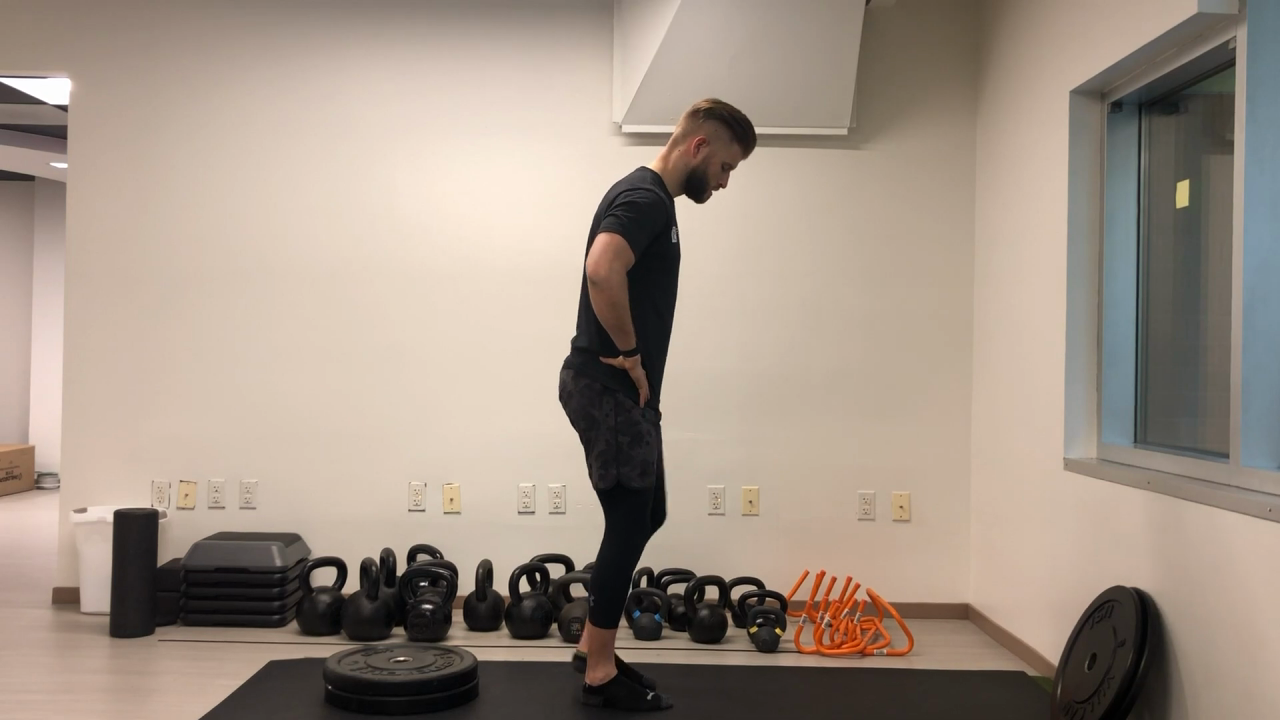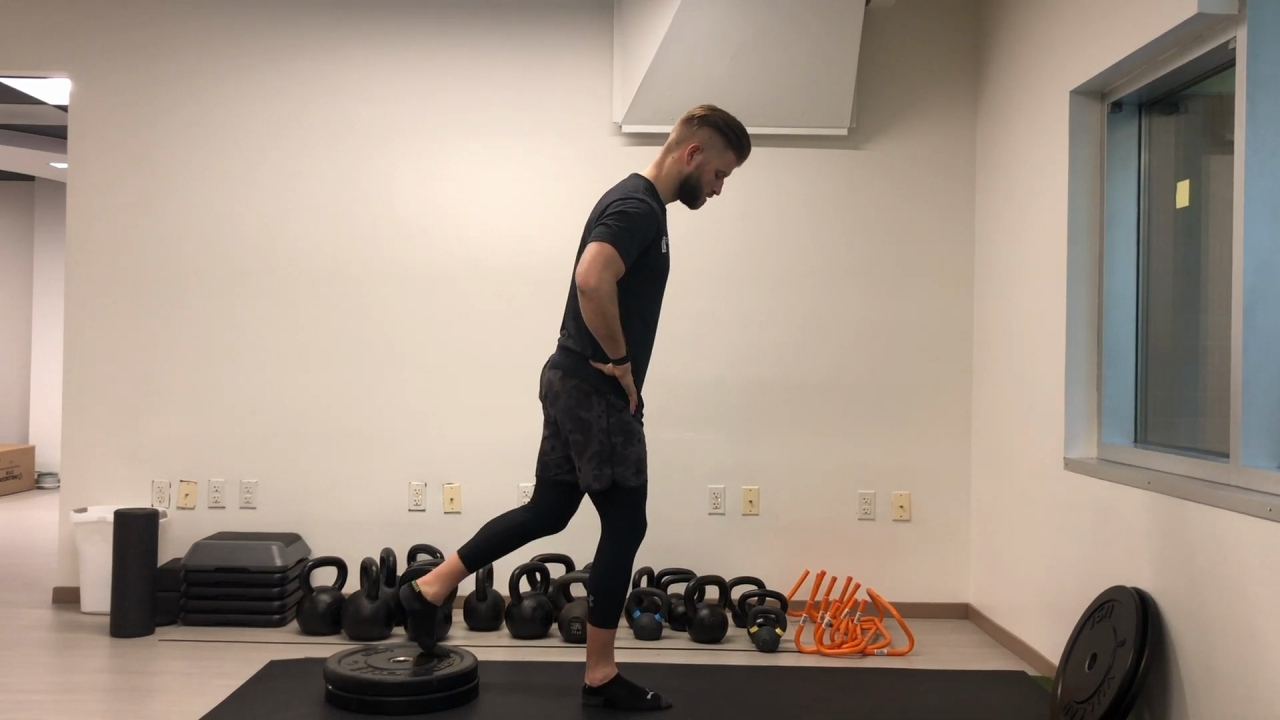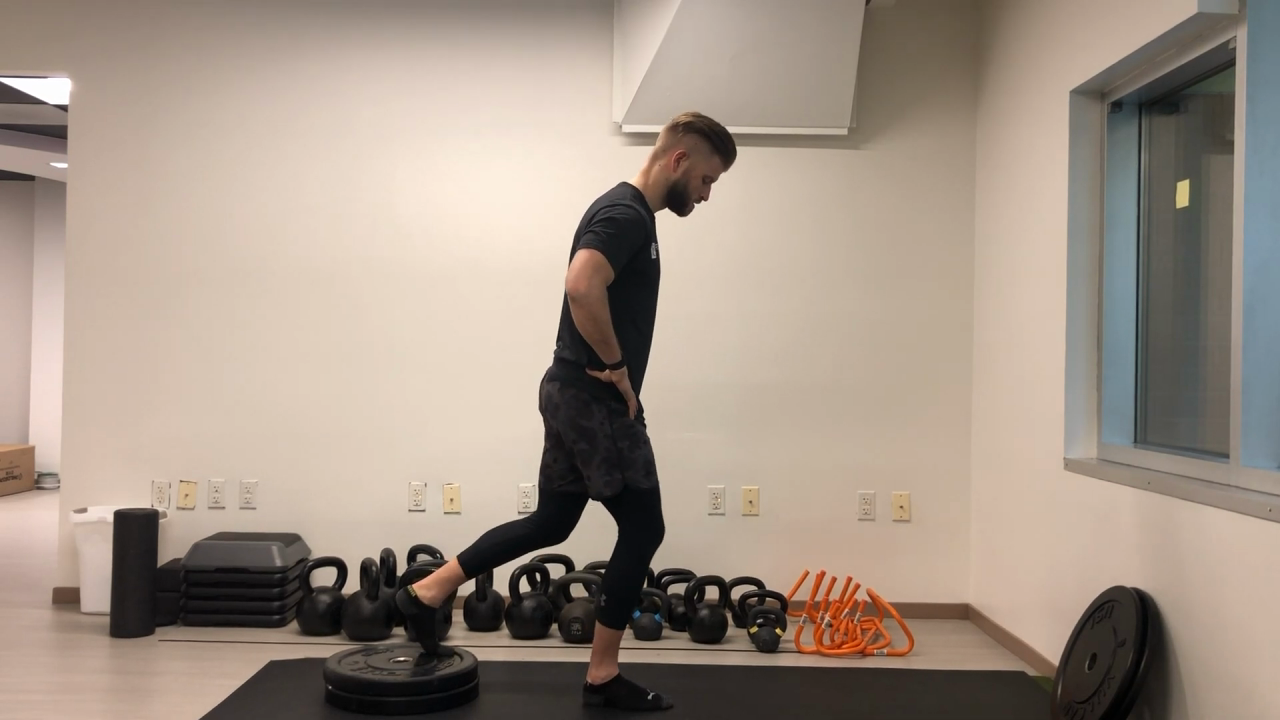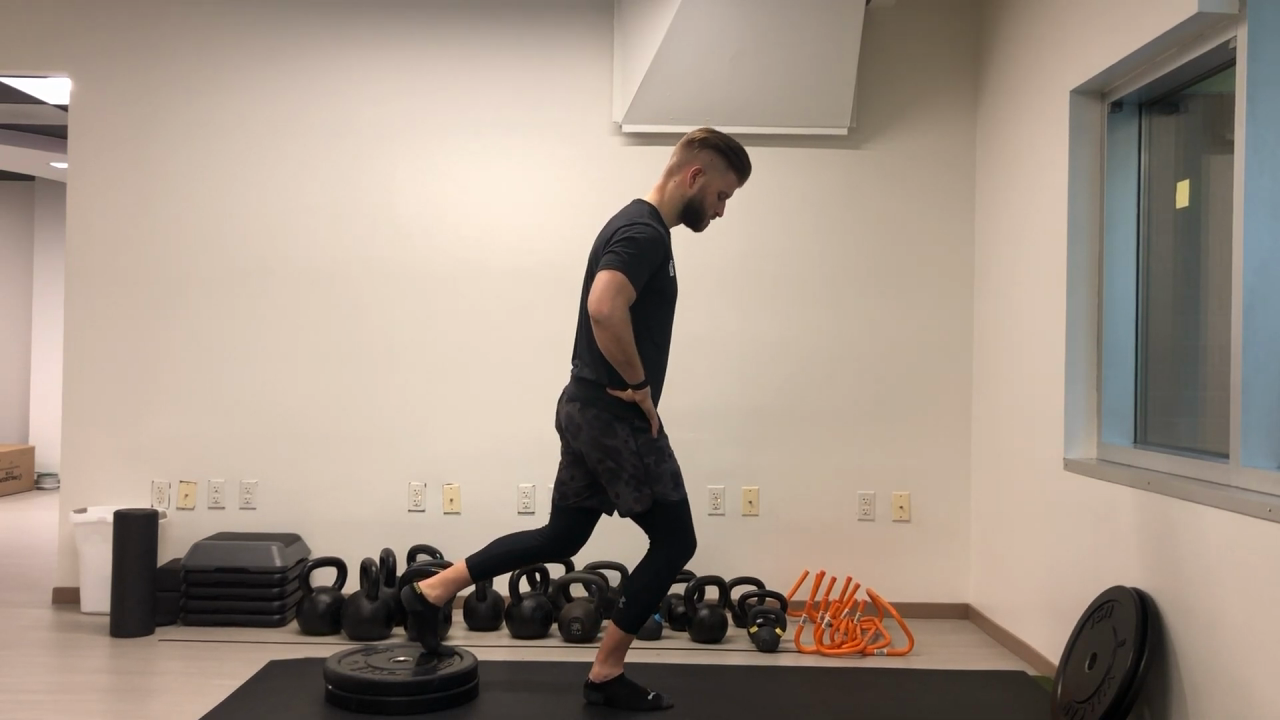
dt=1s
person 1, frame 1
left shoulder: (651, 198)
right shoulder: (642, 198)
right elbow: (602, 271)
right wrist: (629, 354)
left hip: (615, 386)
right hip: (606, 385)
left knee: (643, 515)
right knee: (631, 522)
left ankle: (592, 645)
right ankle: (601, 673)
person 1, frame 2
left shoulder: (639, 204)
right shoulder: (636, 206)
right elbow: (592, 280)
right wrist: (619, 362)
left hip: (576, 383)
right hip: (594, 389)
left knee: (549, 509)
right knee: (624, 525)
left ankle: (429, 589)
right ankle: (600, 676)
person 1, frame 3
left shoulder: (629, 212)
right shoulder: (625, 214)
right elbow: (581, 286)
right wrist: (617, 368)
left hip: (573, 392)
right hip: (592, 398)
left knee: (551, 520)
right knee: (643, 529)
left ankle: (427, 593)
right ankle: (603, 676)
person 1, frame 4
left shoulder: (638, 226)
right shoulder: (645, 232)
right elbow: (604, 309)
right wrist: (639, 385)
left hip: (588, 407)
right hip: (612, 416)
left knee: (562, 536)
right knee: (674, 540)
left ankle: (430, 591)
right ankle: (606, 675)
